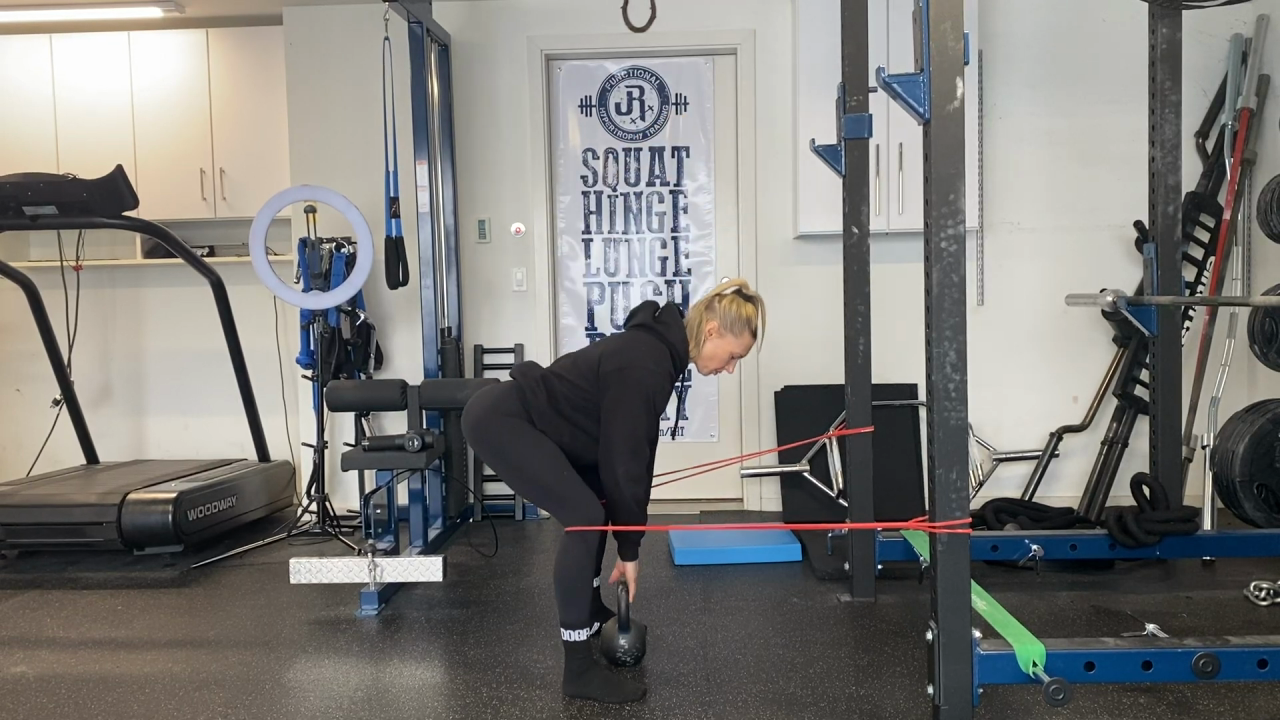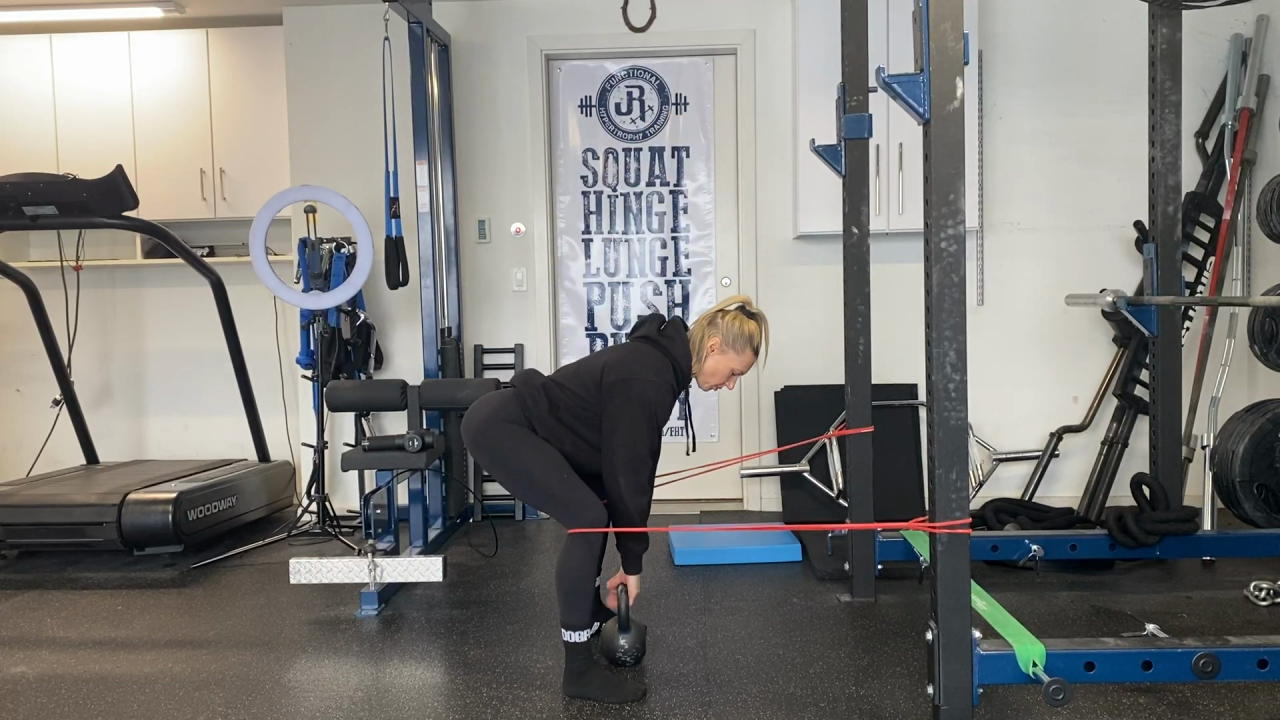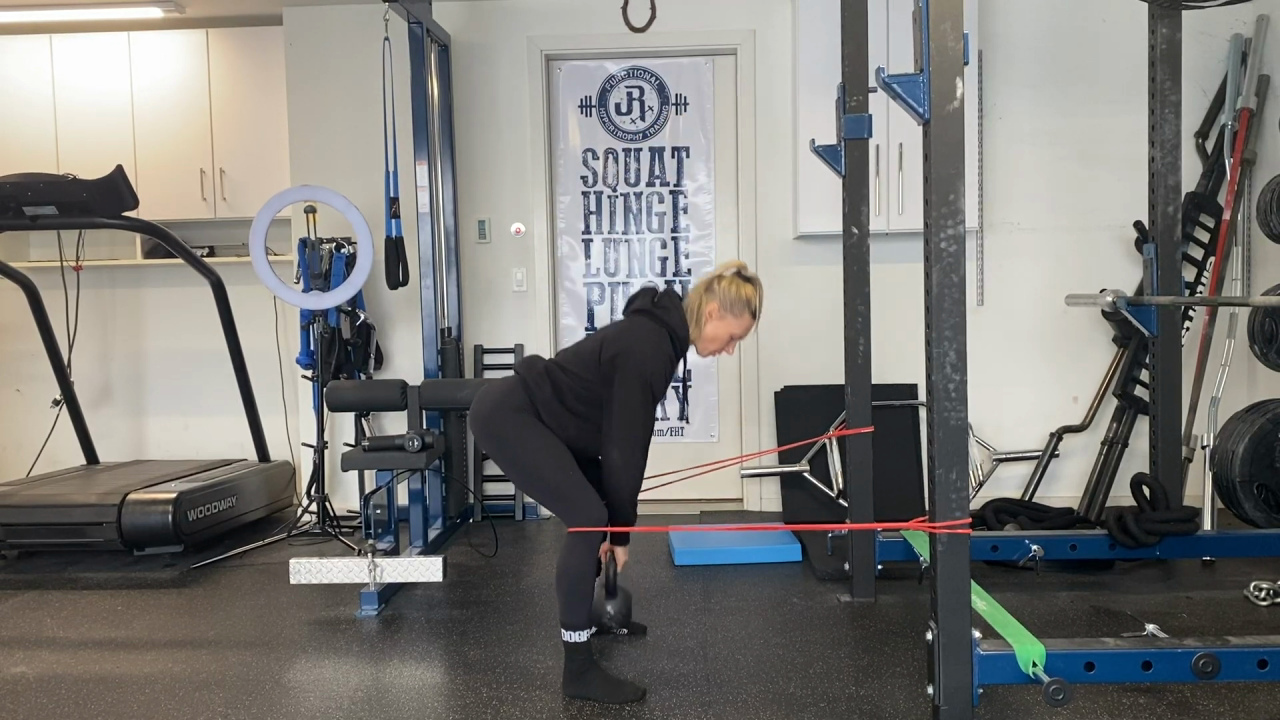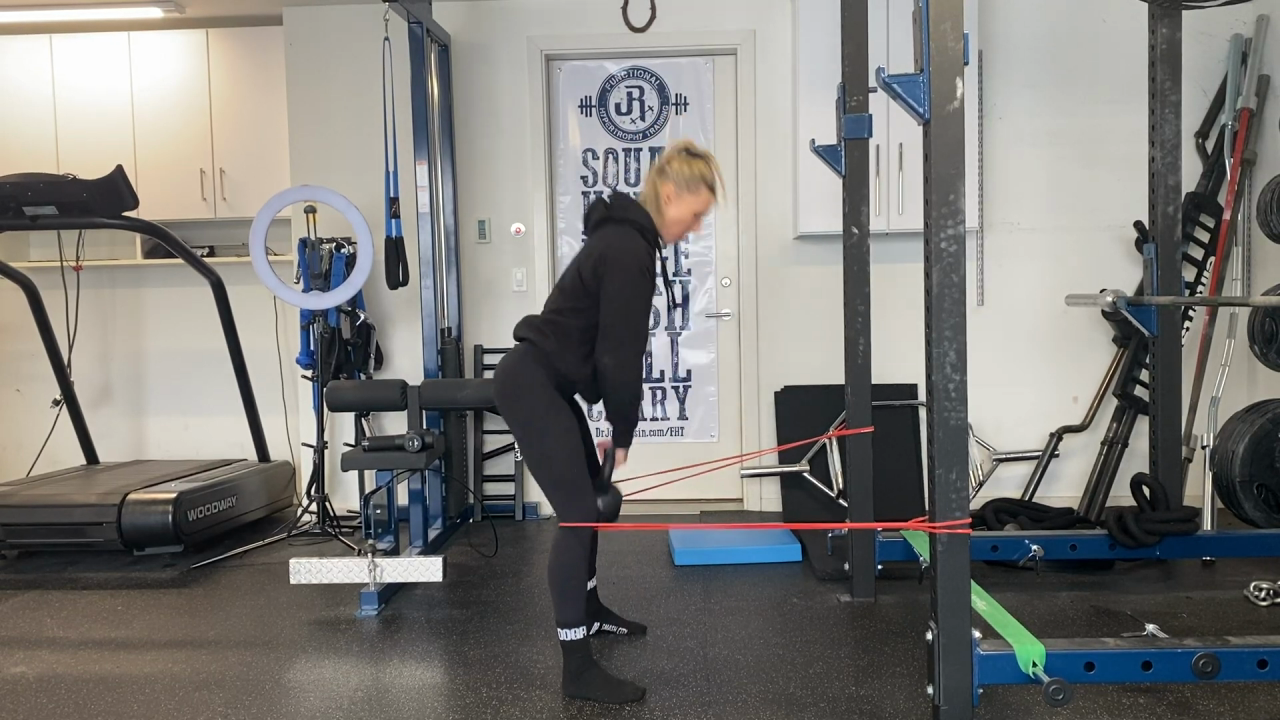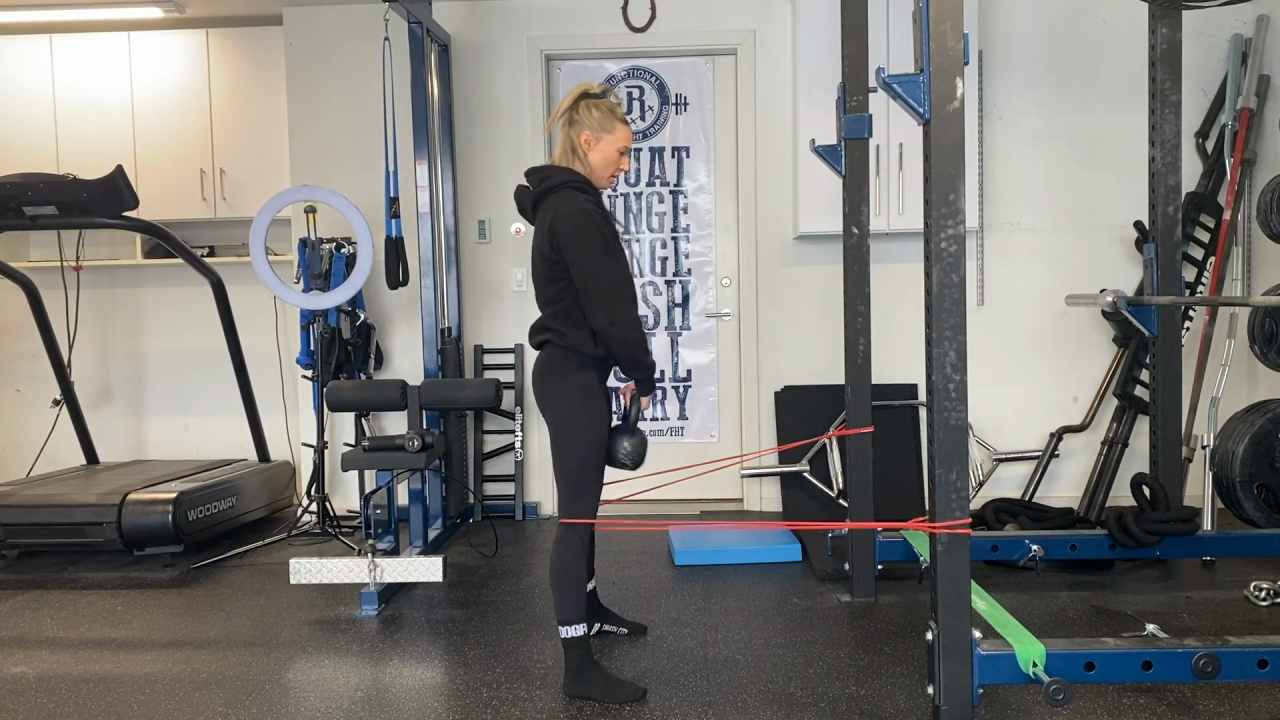
dt=0.3s
person 1, frame 1
left shoulder: (658, 350)
right shoulder: (644, 366)
left elbow: (636, 453)
right elbow: (622, 462)
left wrist: (630, 536)
right wrist: (630, 551)
left hip: (523, 417)
right hip: (500, 421)
left knee: (599, 500)
right knee: (583, 516)
left ankle: (591, 613)
right ankle: (579, 667)
person 1, frame 2
left shoulder: (661, 363)
right shoulder: (645, 379)
left elbow: (635, 468)
right elbow: (627, 474)
left wrist: (630, 558)
right wrist: (631, 566)
left hip: (523, 422)
right hip: (498, 427)
left knee: (601, 503)
right knee: (588, 517)
left ankle: (592, 613)
right ankle: (579, 669)
person 1, frame 3
left shoulder: (659, 336)
right shoulder: (646, 349)
left elbow: (627, 439)
right elbow: (623, 446)
left wrist: (619, 524)
right wrist: (621, 533)
left hip: (527, 413)
right hip: (505, 416)
left knee: (597, 505)
right knee: (588, 517)
left ankle: (591, 613)
right ankle: (579, 669)
person 1, frame 4
left shoulder: (623, 239)
right shoulder: (628, 250)
left elbow: (612, 344)
right elbow: (619, 353)
left wrist: (616, 420)
right wrist: (623, 427)
left hip: (549, 380)
right hip: (531, 384)
left knee: (587, 500)
right knee: (576, 513)
left ankle: (589, 607)
right ankle: (576, 669)
person 1, frame 5
left shoulder: (565, 202)
right shoulder: (574, 208)
right elbow: (610, 308)
left wrist: (628, 372)
right wrist: (643, 376)
left hip: (571, 371)
right hip: (574, 377)
left knee: (585, 502)
right knee: (578, 511)
left ankle: (589, 609)
right ankle: (578, 666)
